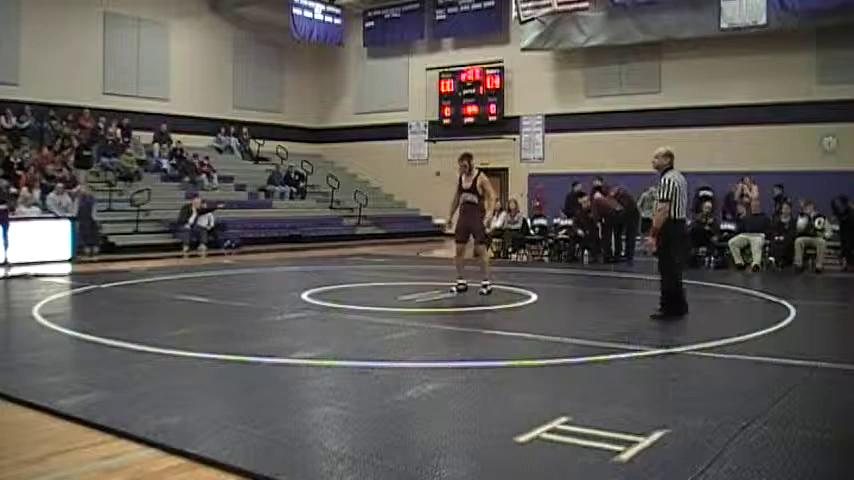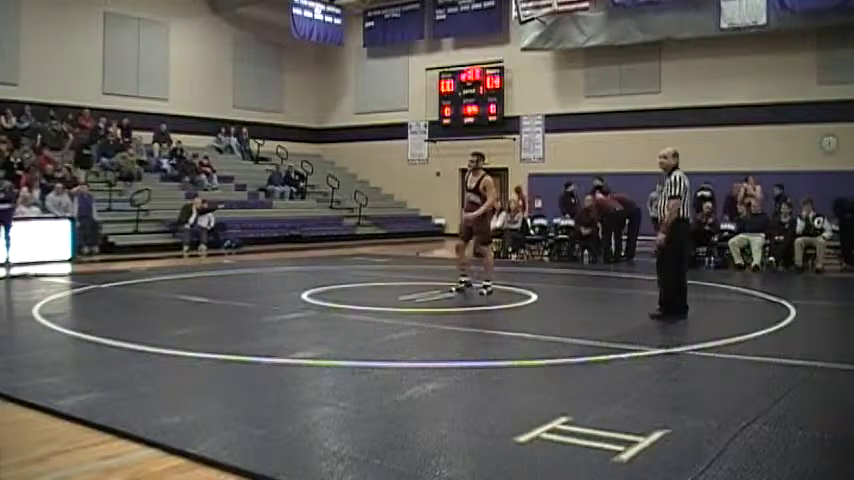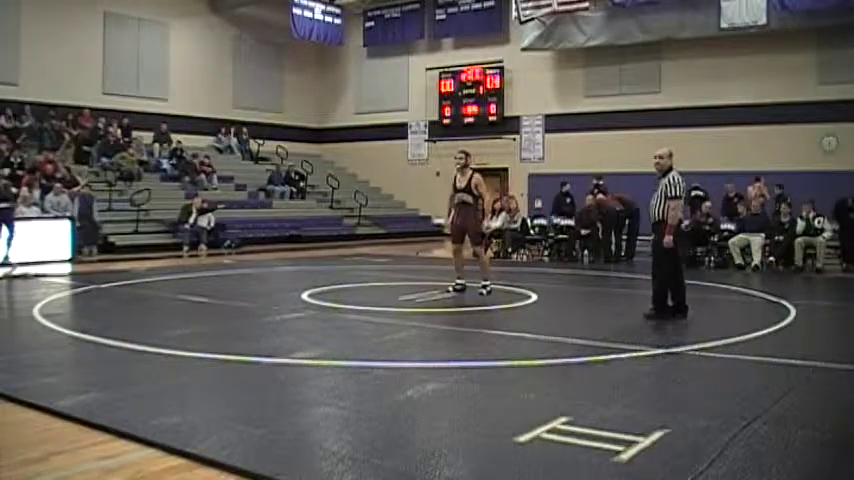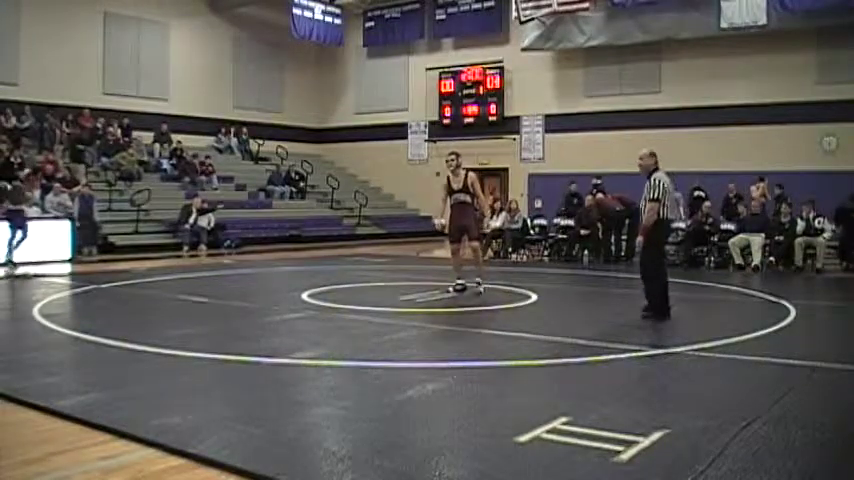
dt=0.5s
person 1, frame 1
left shoulder: (667, 179)
right shoulder: (678, 176)
left elbow: (662, 210)
left wrist: (652, 234)
left hip: (669, 228)
right hip: (679, 226)
left knee: (667, 269)
right knee: (674, 268)
left ankle: (669, 309)
right ankle: (678, 306)
person 1, frame 2
left shoulder: (675, 177)
right shoulder: (676, 177)
left elbow: (673, 207)
left wrist: (662, 231)
left hip: (674, 228)
right hip: (681, 228)
left knee: (665, 268)
right knee: (678, 270)
left ankle: (668, 308)
right ankle: (680, 308)
person 1, frame 3
left shoulder: (672, 179)
right shoulder: (664, 179)
left elbow: (674, 208)
left wrist: (669, 233)
left hip: (666, 229)
right hip: (663, 229)
left knee: (660, 269)
right knee: (673, 270)
left ankle: (661, 309)
right ankle: (679, 307)
person 1, frame 4
left shoulder: (655, 180)
right shoulder: (657, 177)
left elbow: (652, 210)
left wrist: (642, 233)
left hip: (656, 228)
right hip: (656, 227)
left knee: (655, 268)
right knee: (648, 266)
left ankle: (660, 309)
right ankle: (654, 303)
person 2, frame 1
left shoulder: (481, 178)
right shoulder: (460, 178)
left elbow: (492, 196)
left wrist: (489, 214)
right wrist: (450, 215)
left hip: (477, 217)
right hip: (463, 217)
left knee: (480, 249)
right knee: (459, 249)
left ankle: (487, 283)
right ankle: (461, 282)
person 2, frame 2
left shoulder: (486, 180)
right shoulder: (468, 175)
left elbow: (491, 201)
left wrist: (476, 214)
right wrist: (464, 212)
left hip: (481, 218)
right hip: (468, 217)
left knee: (484, 250)
right knee: (459, 246)
left ankle: (488, 283)
right ankle: (464, 279)
person 2, frame 3
left shoulder: (476, 178)
right shoulder: (455, 178)
left elbow: (485, 198)
right elbow: (451, 199)
right wrist: (447, 218)
left hip: (472, 216)
right hip: (458, 217)
left knee: (478, 250)
right knee: (456, 249)
left ankle: (486, 283)
right ankle: (460, 282)
person 2, frame 4
left shoulder: (470, 176)
right shoulder: (447, 180)
left elbow: (480, 196)
right elbow: (444, 200)
left wrist: (486, 215)
right wrist: (440, 218)
left hip: (470, 214)
right hip: (454, 216)
left knee: (475, 246)
right knee: (454, 249)
left ankle: (479, 279)
right ankle: (459, 282)
